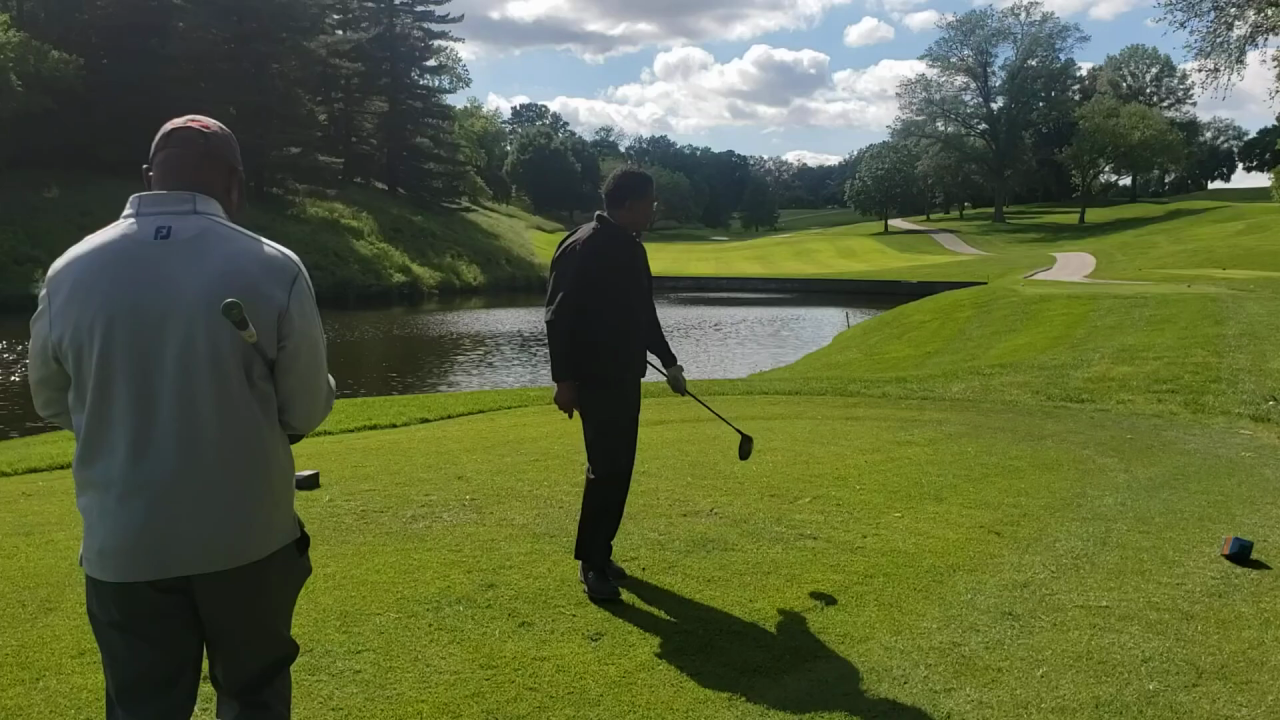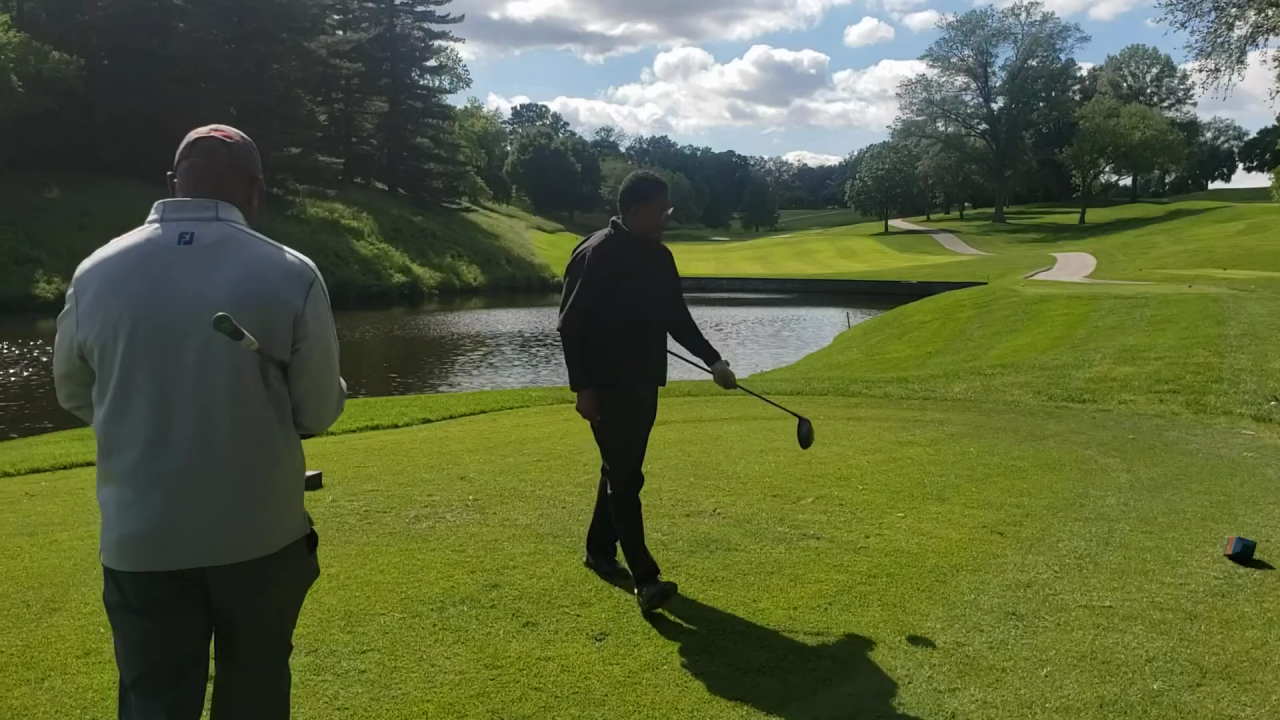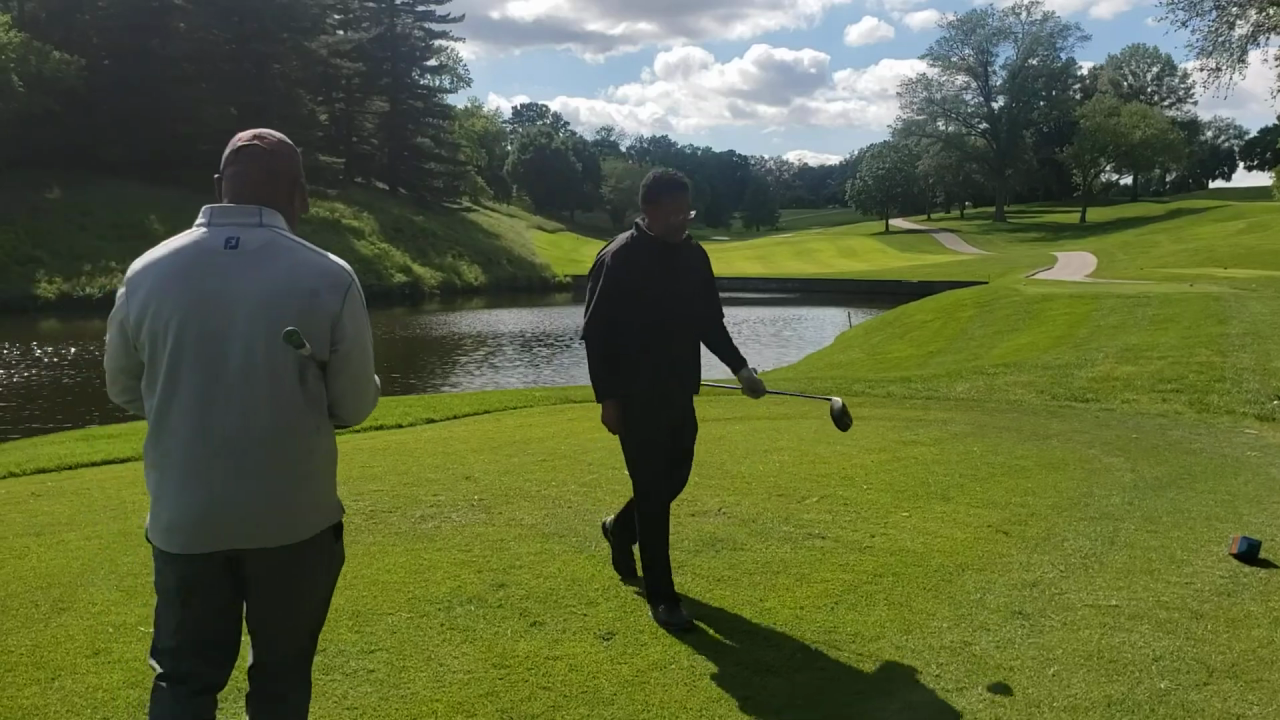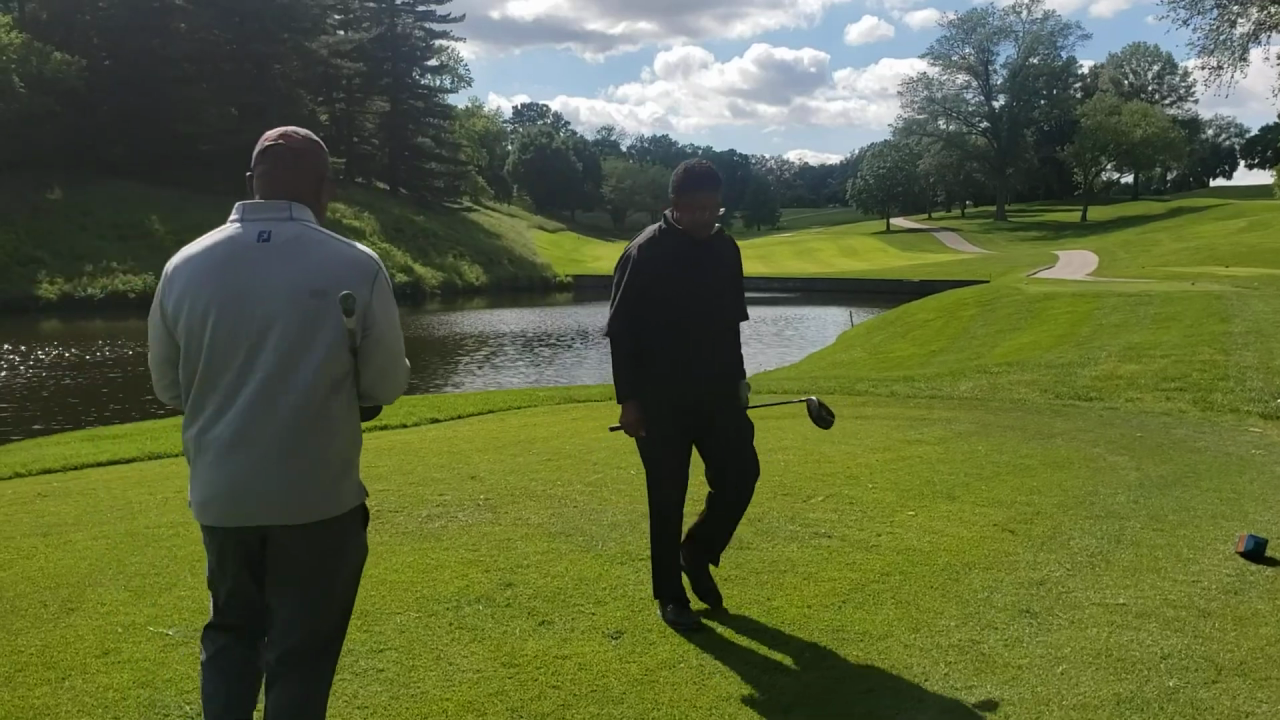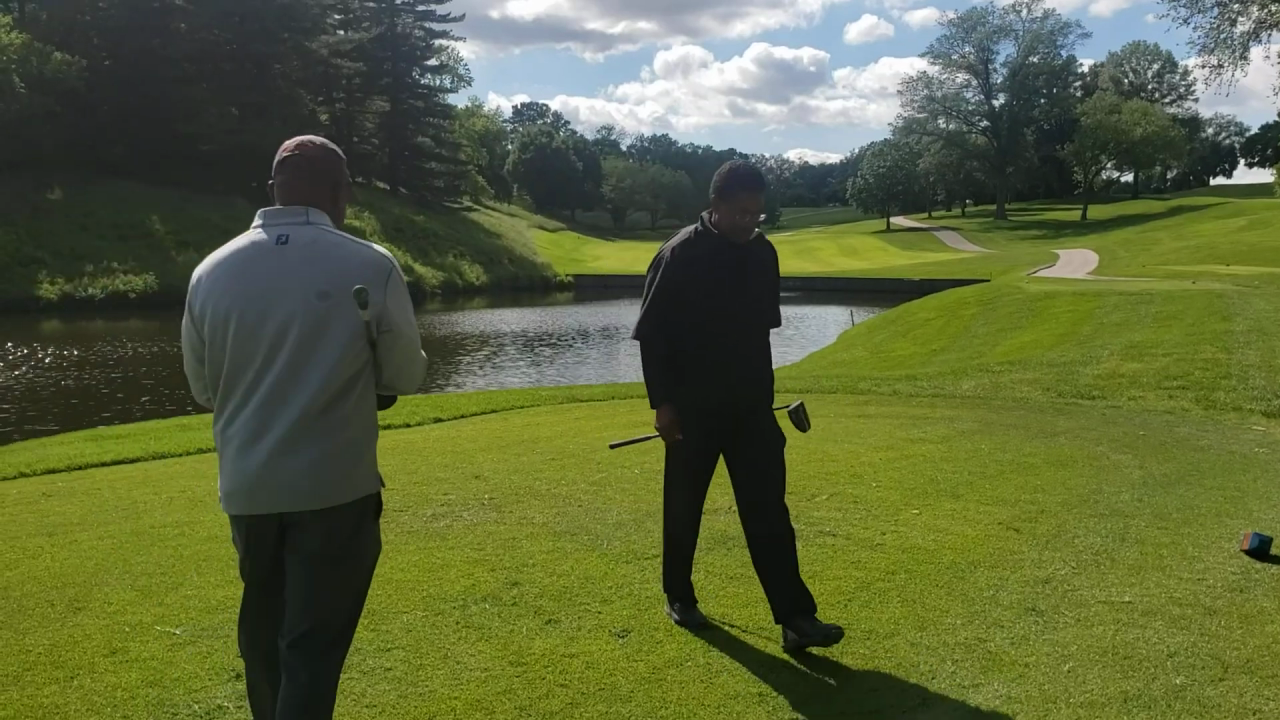
dt=0.2s
person 1, frame 1
left shoulder: (71, 273)
right shoulder: (273, 268)
left elbow: (54, 402)
right elbow: (307, 409)
left hip: (124, 546)
right hip: (248, 534)
person 1, frame 2
left shoulder: (98, 273)
right shoulder: (290, 274)
left elbow: (76, 396)
right elbow: (319, 411)
left hip: (141, 537)
right hip: (260, 529)
person 1, frame 3
left shoulder: (148, 272)
right shoulder: (328, 278)
left elbow: (126, 392)
right elbow: (355, 403)
left hip: (185, 518)
right hip: (294, 516)
right knee: (282, 671)
person 1, frame 4
left shoulder: (185, 266)
right shoulder: (354, 267)
left elbow: (171, 389)
right elbow: (384, 385)
left hip: (222, 495)
right hip: (318, 497)
left knee: (232, 637)
right knee: (301, 655)
person 1, frame 5
left shoulder: (212, 272)
right shoulder: (370, 267)
left elbow: (204, 387)
right elbow: (405, 375)
left hip: (248, 485)
right hip: (336, 487)
left knee: (265, 622)
right knee: (313, 643)
person 2, frame 1
left shoulder: (632, 249)
right shoulder: (582, 249)
left elbow: (644, 315)
right elbow: (559, 320)
left wrist: (669, 363)
right wrist: (564, 379)
left hip: (625, 375)
right hip: (594, 378)
left knee: (619, 466)
right knee: (607, 467)
left ankle: (597, 553)
right ankle: (591, 562)
person 2, frame 2
left shoulder: (658, 255)
right shoulder: (595, 255)
left elbow: (677, 317)
right elbow: (572, 327)
left wrist: (712, 360)
right wrist: (583, 387)
left hip: (645, 382)
right hip: (609, 385)
left knee: (621, 468)
right knee: (625, 475)
left ankle: (600, 550)
right ankle: (644, 578)
person 2, frame 3
left shoulder: (693, 255)
right shoulder: (618, 259)
left elbow: (709, 321)
right elbow: (597, 335)
left wrist: (740, 368)
right wrist: (607, 399)
left hip: (678, 392)
right hip: (636, 397)
left knee: (669, 481)
right knee: (654, 491)
left ankle: (621, 530)
right ankle: (661, 596)
person 2, frame 4
left shoulder: (726, 248)
right shoulder: (645, 254)
right elbow: (622, 333)
left wrist: (738, 376)
right wrist: (629, 399)
left hip: (718, 392)
right hip: (663, 398)
left knee: (740, 478)
right knee: (667, 496)
left ankle: (695, 555)
right ankle: (670, 596)
person 2, frame 5
left shoulder: (763, 254)
right shoulder: (680, 255)
right elbow: (652, 334)
right wrist: (663, 402)
left hip: (752, 403)
right hip: (694, 406)
left knee: (768, 507)
right knee: (684, 503)
left ankle: (795, 618)
right ankle: (678, 596)
